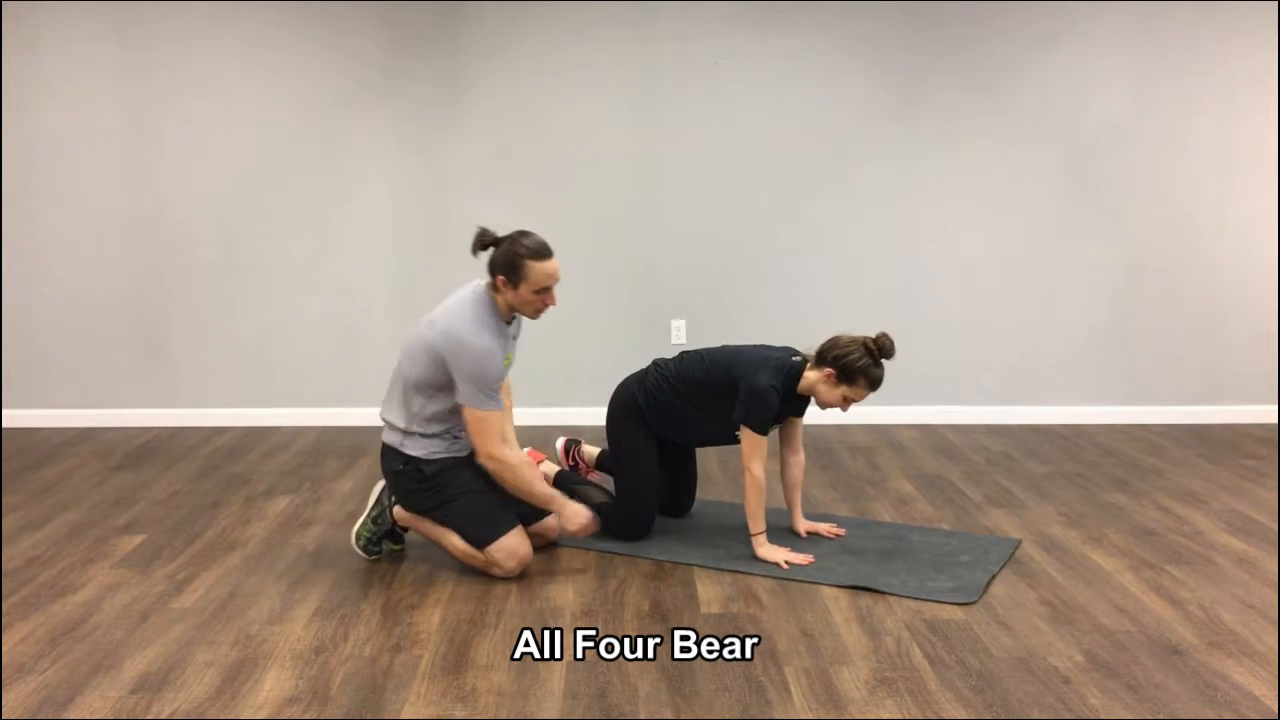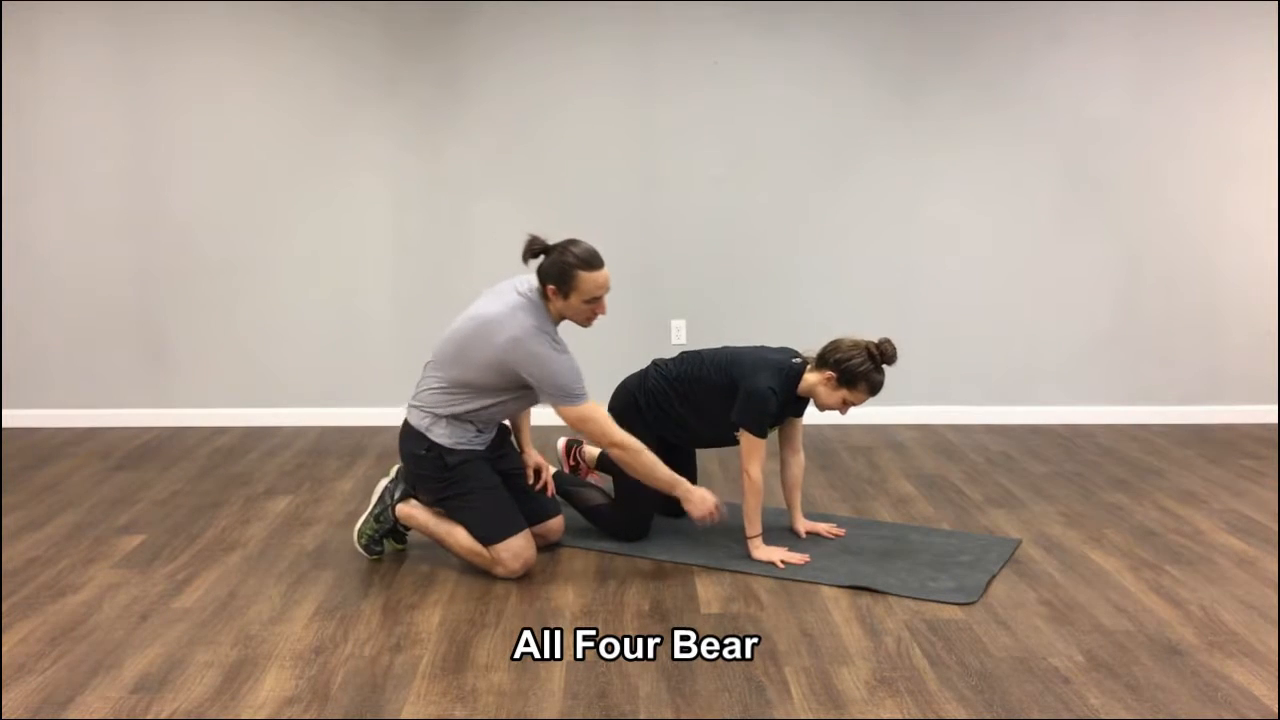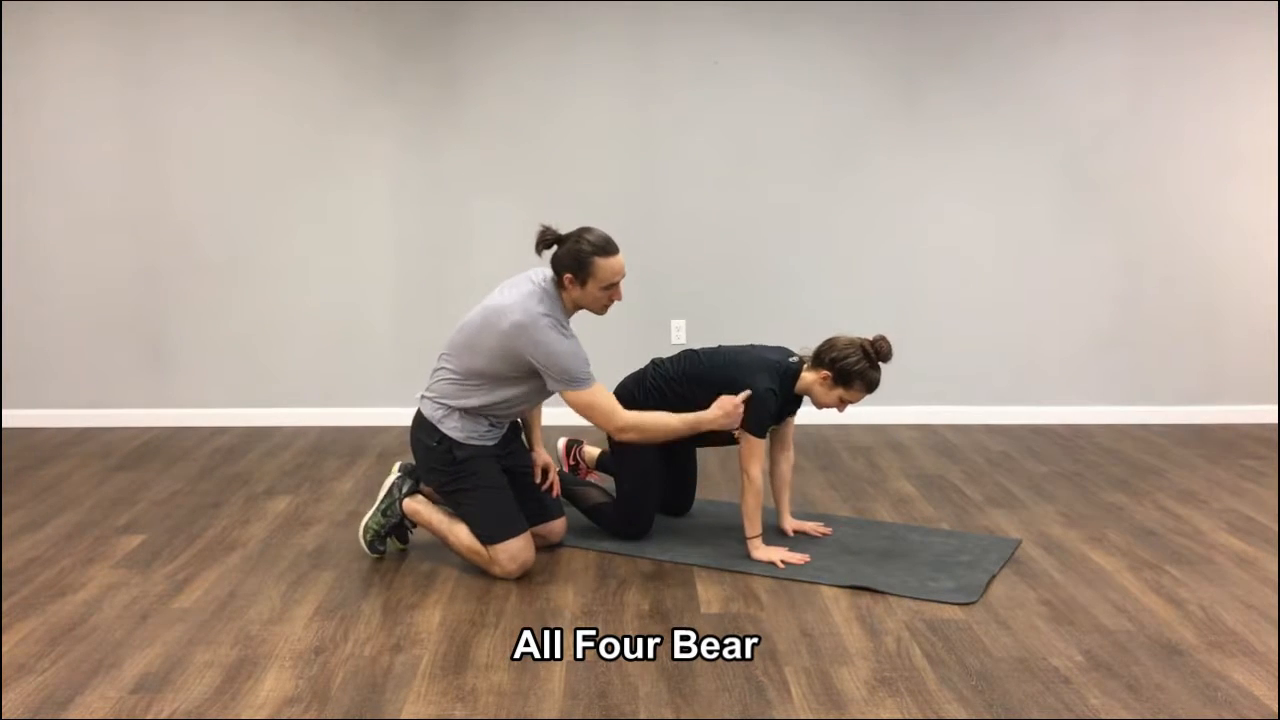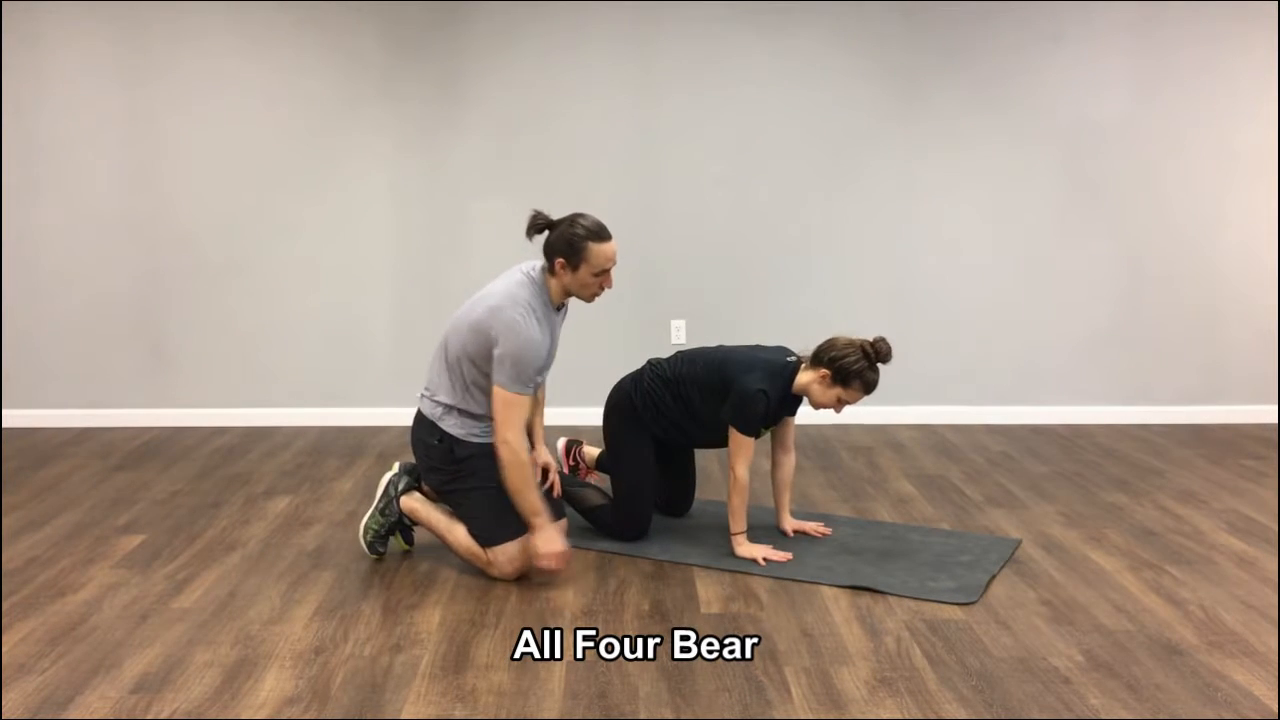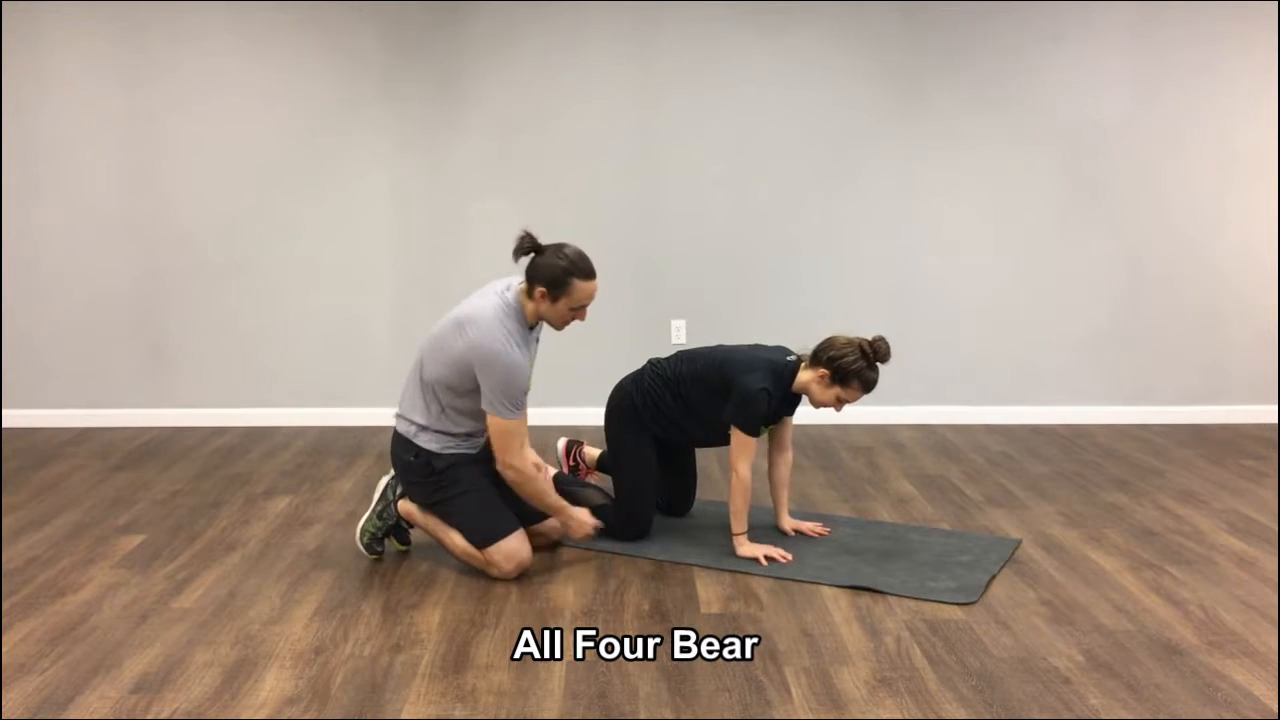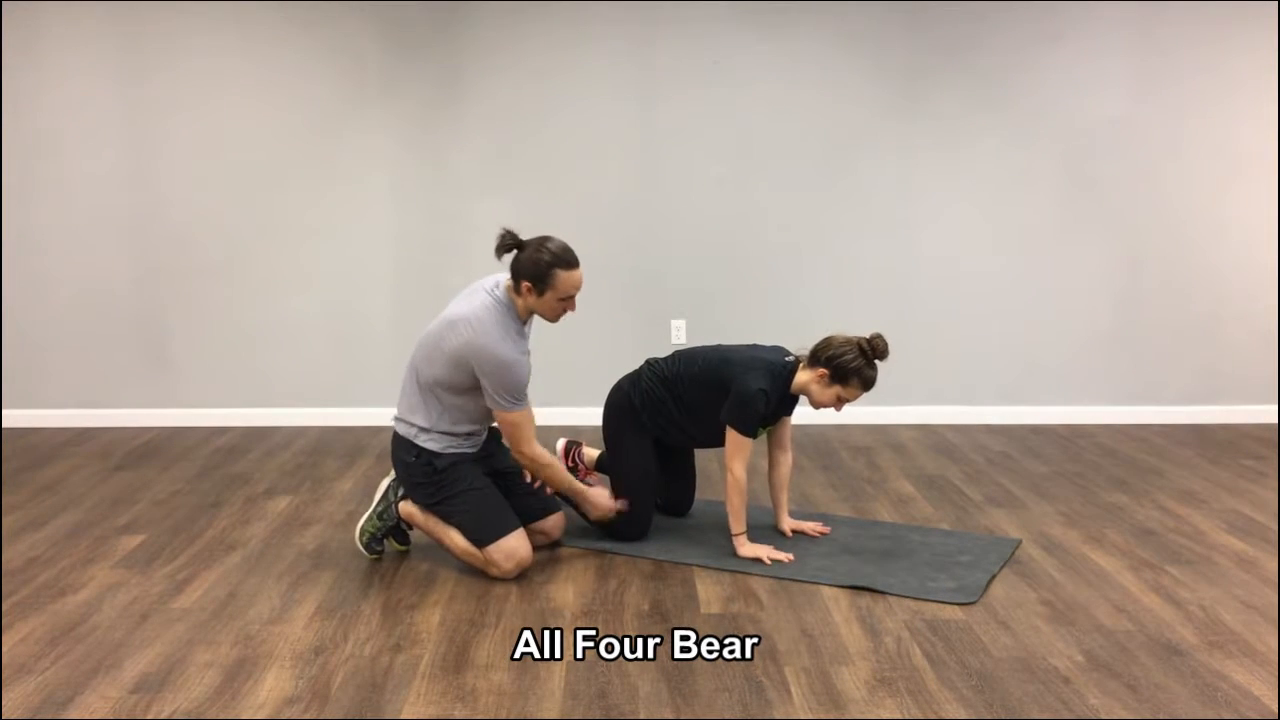
dt=0.4s
person 1, frame 1
left shoulder: (500, 305)
right shoulder: (476, 339)
right elbow: (492, 455)
left wrist: (514, 450)
right wrist: (561, 504)
left hip: (461, 442)
right hip: (423, 456)
left knee: (547, 529)
right knee: (512, 558)
left ankle: (431, 508)
right ankle: (398, 513)
person 1, frame 2
left shoulder: (525, 289)
right shoulder: (538, 346)
right elbow: (614, 442)
left wrist: (525, 446)
right wrist: (684, 491)
left hip: (481, 432)
right hip: (439, 444)
left knee: (549, 529)
right knee: (514, 560)
left ankle: (426, 491)
right ankle: (402, 509)
person 1, frame 3
left shoulder: (540, 285)
right shoulder: (545, 331)
right elbow: (621, 426)
left wrist: (535, 445)
right wrist: (708, 417)
left hip: (494, 428)
right hip: (450, 438)
left knee: (550, 531)
right knee: (513, 561)
left ankle: (430, 487)
right ankle: (408, 504)
person 1, frame 4
left shoulder: (549, 290)
right shoulder: (522, 324)
right elbow: (509, 441)
left wrist: (540, 445)
right wrist: (538, 525)
left hip: (493, 426)
right hip: (452, 437)
left knee: (554, 530)
right knee: (511, 561)
left ankle: (429, 485)
right ankle: (406, 502)
person 1, frame 5
left shoulder: (513, 294)
right shoulder: (503, 349)
right elbow: (510, 463)
left wrist: (524, 452)
right wrist: (567, 513)
left hip: (474, 438)
right hip: (432, 451)
left knee: (548, 529)
right knee: (512, 559)
left ankle: (430, 500)
right ankle: (405, 507)
person 1, frame 6
left shoulder: (500, 289)
right shoulder: (498, 346)
right elbow: (526, 452)
left wrist: (533, 455)
right wrist: (585, 496)
left hip: (473, 438)
right hip: (431, 452)
left knee: (549, 528)
right knee: (512, 559)
left ankle: (444, 503)
right ankle: (404, 507)
person 2, frame 1
left shoulder: (797, 377)
right shoulder: (765, 384)
left elbow: (793, 453)
right elbow: (754, 469)
left wrist: (797, 519)
right wrist: (760, 543)
left hip: (668, 417)
right hip: (637, 409)
left knee: (676, 506)
right knee: (633, 526)
left ankle: (581, 453)
right ankle: (548, 472)
person 2, frame 2
left shoulder: (797, 377)
right shoulder: (764, 386)
left elbow: (792, 453)
right elbow: (751, 471)
left wrist: (797, 518)
right wrist: (756, 544)
left hip: (668, 415)
right hip: (637, 408)
left knee: (675, 506)
right knee: (631, 526)
left ankle: (581, 454)
right ankle: (548, 478)
person 2, frame 3
left shoulder: (793, 375)
right shoulder: (762, 387)
left elbow: (782, 451)
right elbow: (751, 472)
left wrist: (785, 517)
right wrist: (756, 545)
left hip: (670, 416)
right hip: (638, 409)
left knee: (677, 505)
right knee: (633, 525)
left ankle: (582, 455)
person 2, frame 4
left shoulder: (792, 375)
right shoulder: (756, 387)
left elbow: (784, 452)
right elbow: (738, 470)
left wrist: (785, 517)
right wrist: (740, 541)
left hip: (666, 417)
right hip: (633, 409)
left knee: (676, 505)
right knee: (630, 526)
left ankle: (583, 456)
person 2, frame 5
left shoulder: (790, 375)
right shoulder: (758, 386)
left elbow: (781, 452)
right elbow: (740, 469)
left wrist: (783, 516)
right wrist: (741, 542)
left hip: (667, 417)
right hip: (635, 410)
left knee: (677, 505)
right knee: (632, 526)
left ankle: (583, 456)
person 2, frame 6
left shoulder: (789, 377)
right shoulder: (756, 386)
left elbow: (781, 453)
right elbow: (735, 469)
left wrist: (783, 517)
right wrist: (742, 542)
left hip: (665, 417)
right hip: (633, 410)
left knee: (678, 505)
right knee: (631, 526)
left ankle: (584, 456)
